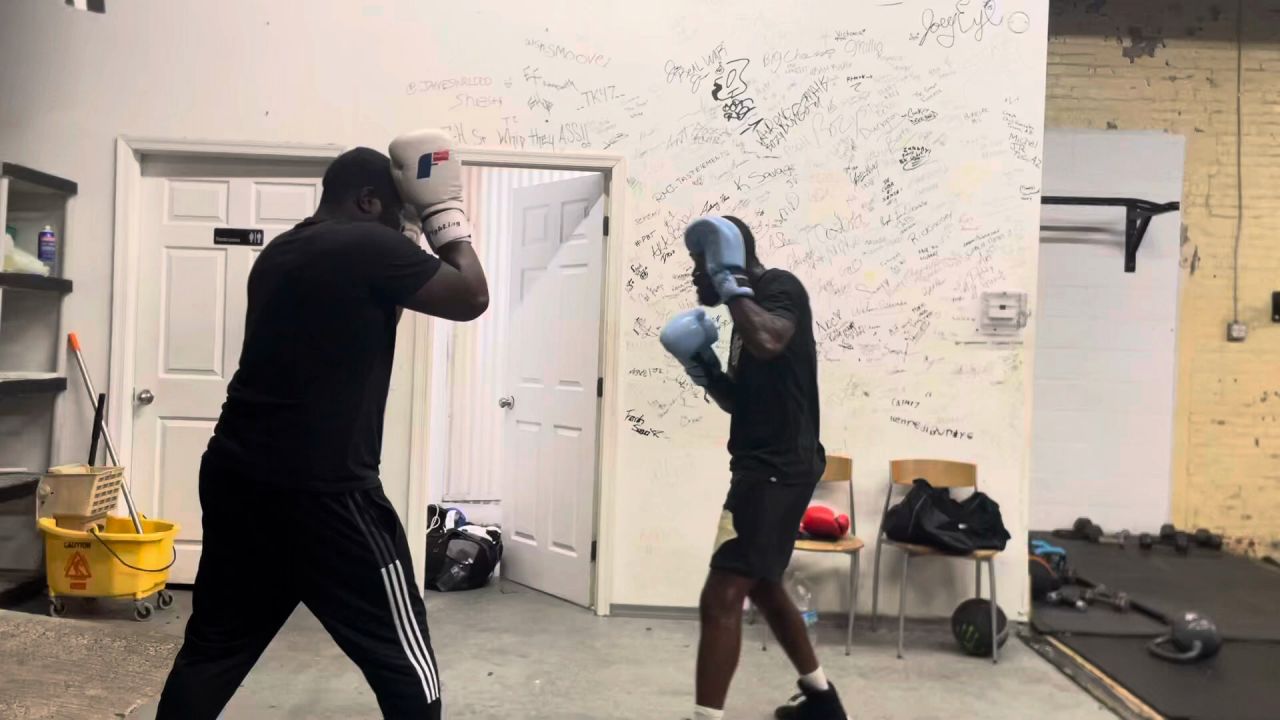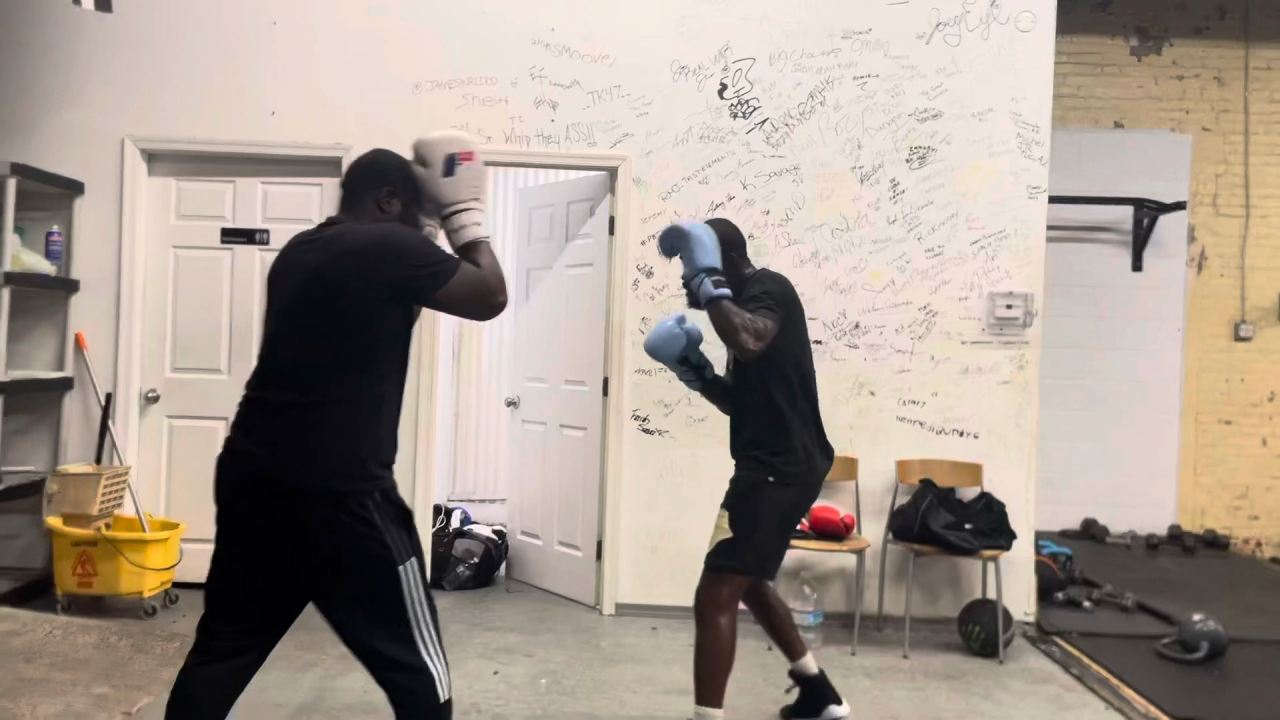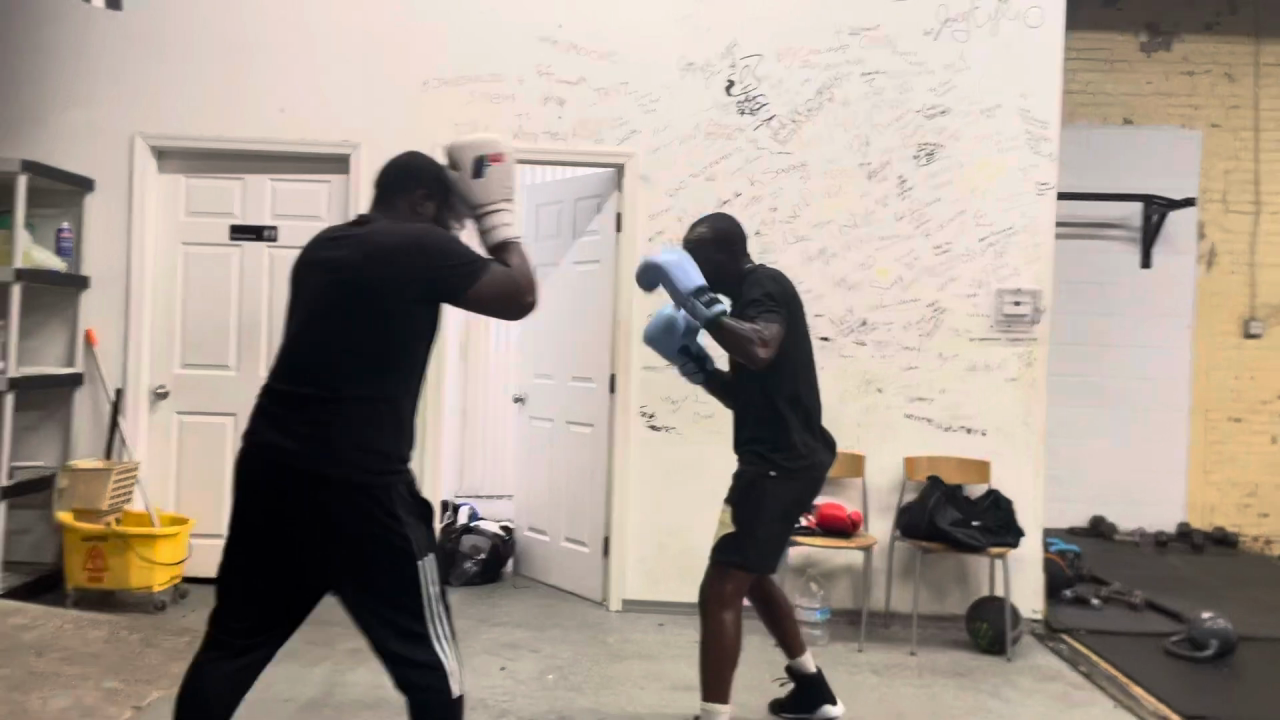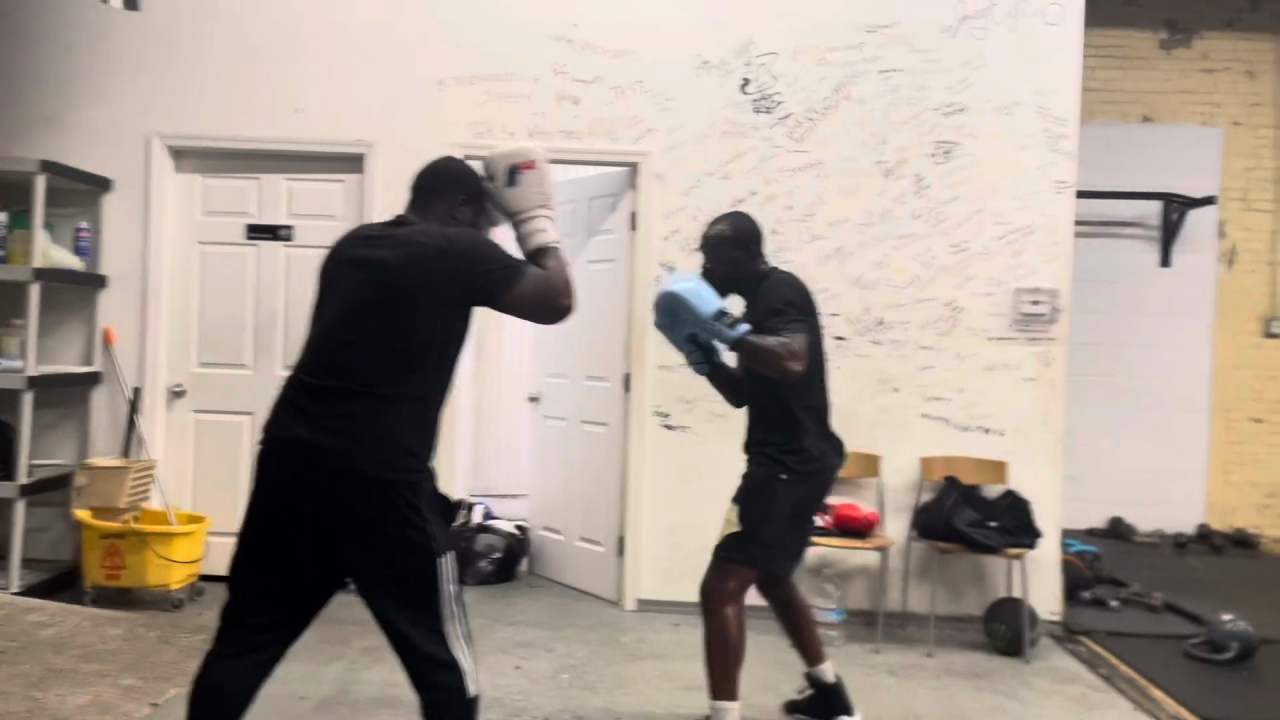
dt=0.1s
person 1, frame 1
left shoulder: (281, 252)
right shoulder: (370, 248)
right elbow: (471, 297)
left wrist: (419, 217)
right wrist: (443, 209)
left hip: (236, 476)
right hip: (322, 491)
left knee: (212, 648)
right knee: (403, 665)
person 1, frame 2
left shoulder: (299, 251)
right shoulder: (390, 248)
right elbow: (490, 297)
right wrist: (463, 209)
left hip: (251, 475)
right hip: (339, 491)
left knee: (223, 648)
right knee: (414, 664)
person 1, frame 3
left shoulder: (324, 248)
right shoulder: (422, 250)
right elbow: (518, 297)
right wrist: (498, 210)
left hip: (269, 466)
right hip: (357, 483)
left knee: (233, 641)
right knee: (424, 659)
person 1, frame 4
left shoulder: (354, 246)
right shoulder: (456, 252)
right elbow: (554, 301)
right wrist: (534, 216)
left hip: (291, 461)
right hip: (380, 480)
left knee: (246, 637)
right knee: (442, 658)
person 2, frame 1
left shoulder: (781, 288)
right shoulder: (755, 303)
left elbow: (768, 343)
left wrist: (728, 279)
right wrist: (703, 367)
left hip: (774, 470)
right hip: (774, 465)
left knee: (721, 598)
right knee: (762, 584)
person 2, frame 2
left shoulder: (768, 288)
right shoulder: (744, 301)
left elbow: (749, 342)
left wrist: (708, 282)
right wrist: (694, 370)
left hip: (775, 469)
right hip: (778, 465)
left knee: (715, 598)
right knee: (748, 582)
person 2, frame 3
left shoulder: (767, 287)
right shoulder: (751, 295)
left elbow: (760, 351)
right elbow: (740, 392)
left wrist: (697, 300)
right wrist: (691, 359)
left hip: (778, 464)
right hip: (783, 459)
left knee: (718, 592)
right knee: (749, 576)
person 2, frame 4
left shoulder: (780, 292)
right shoulder: (762, 301)
left elbow: (791, 363)
right elbow: (746, 392)
left wrist: (723, 327)
right wrist: (704, 355)
left hip: (785, 466)
right hip: (794, 461)
left knee: (721, 589)
right knee: (770, 577)
